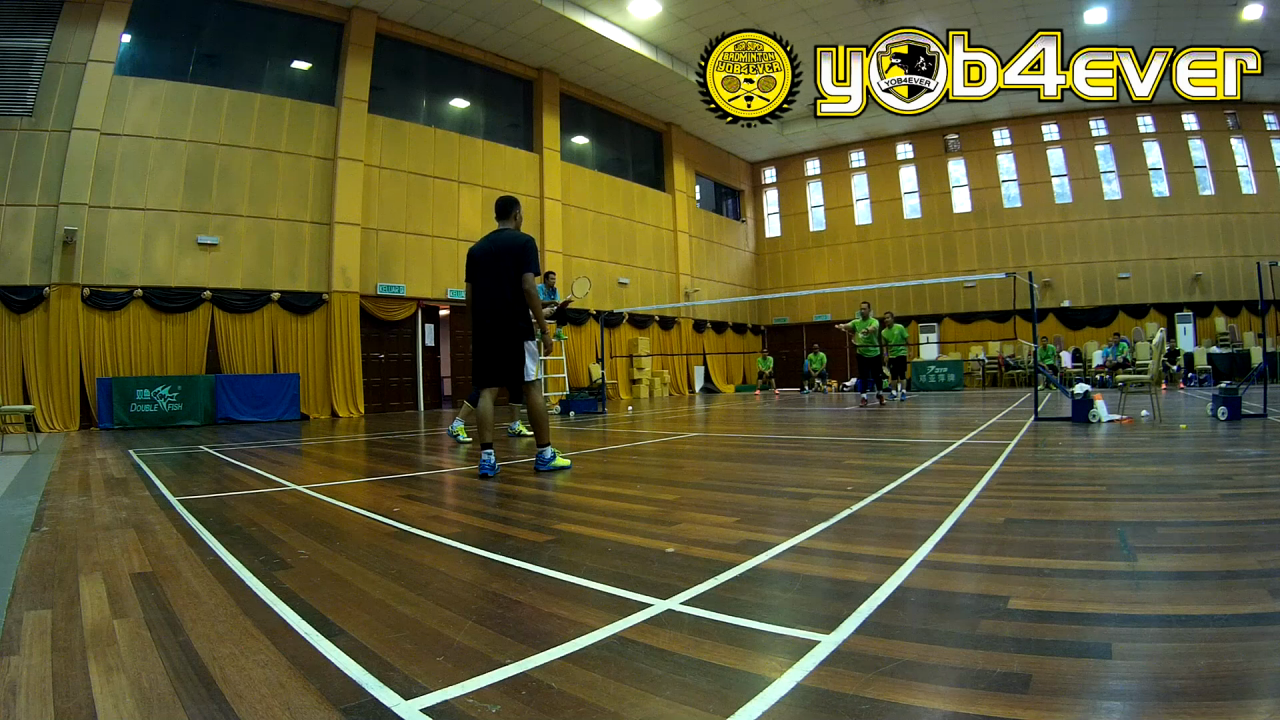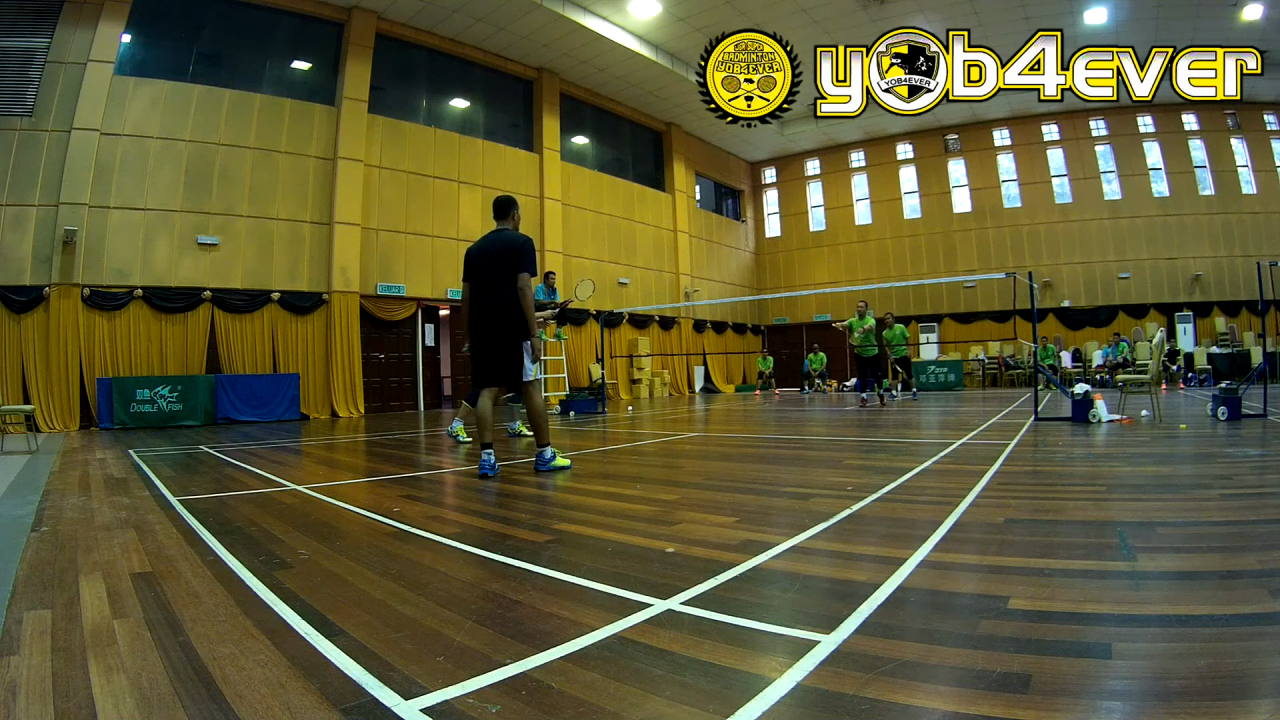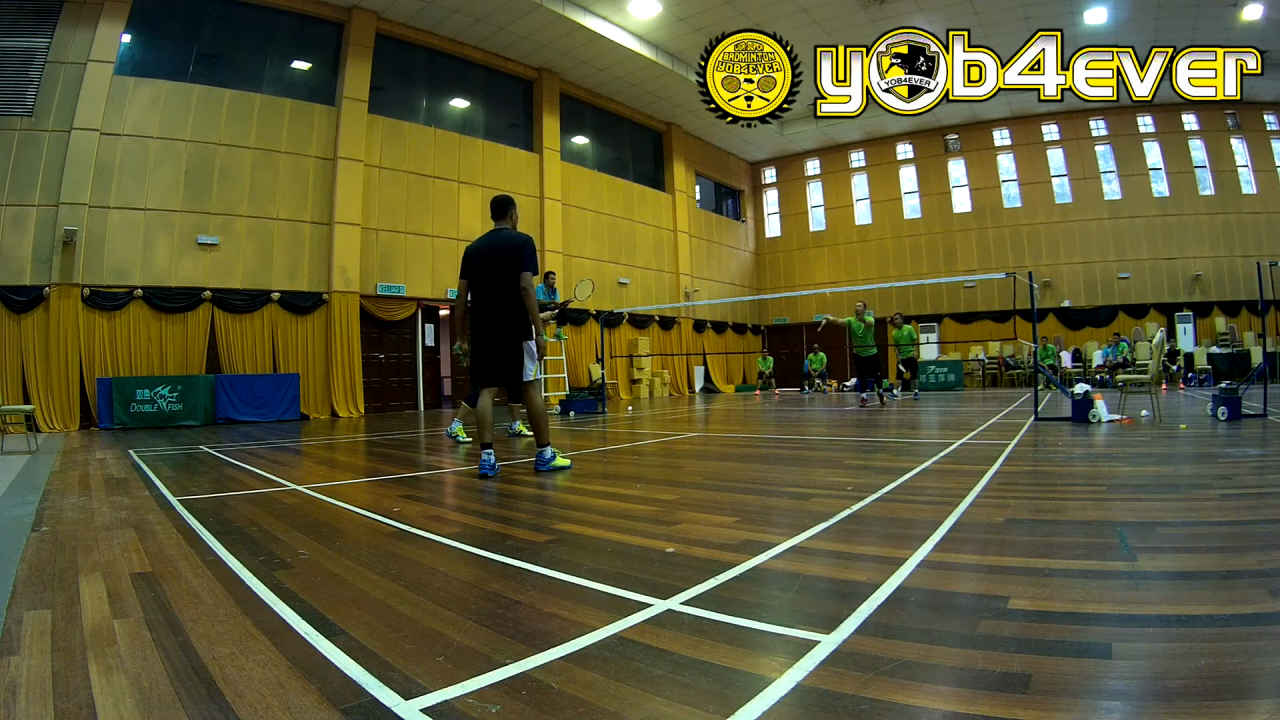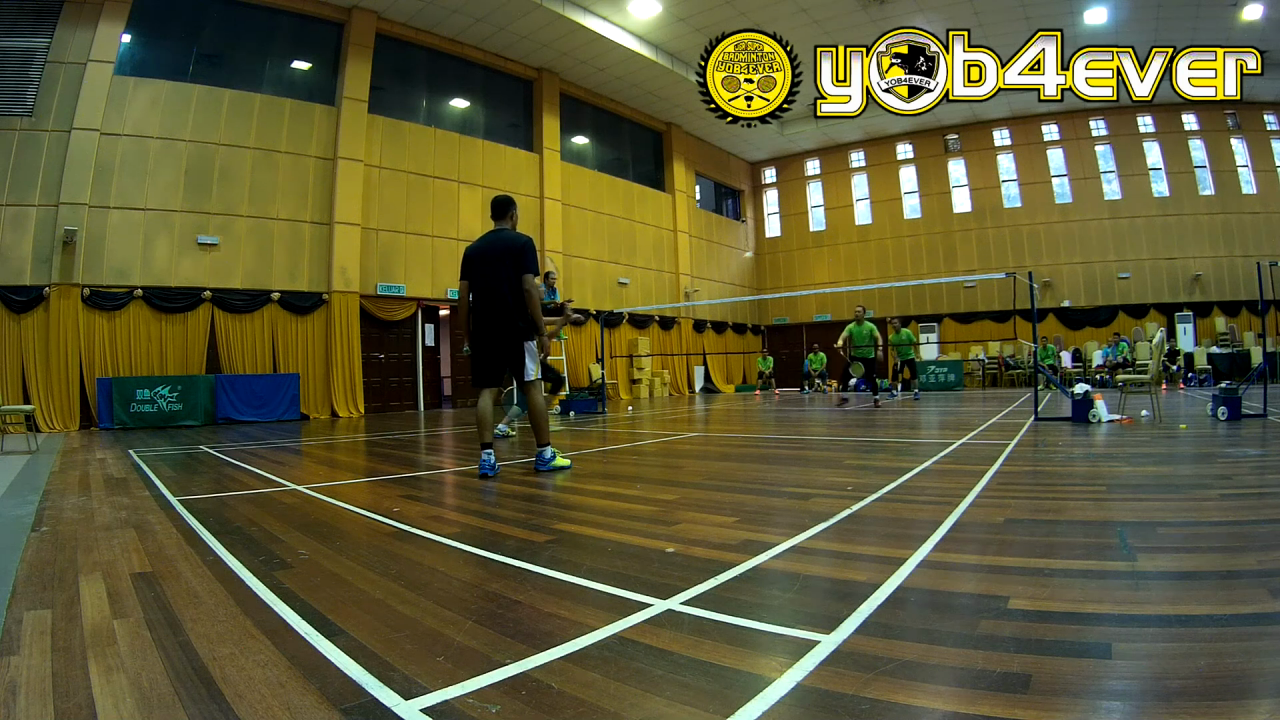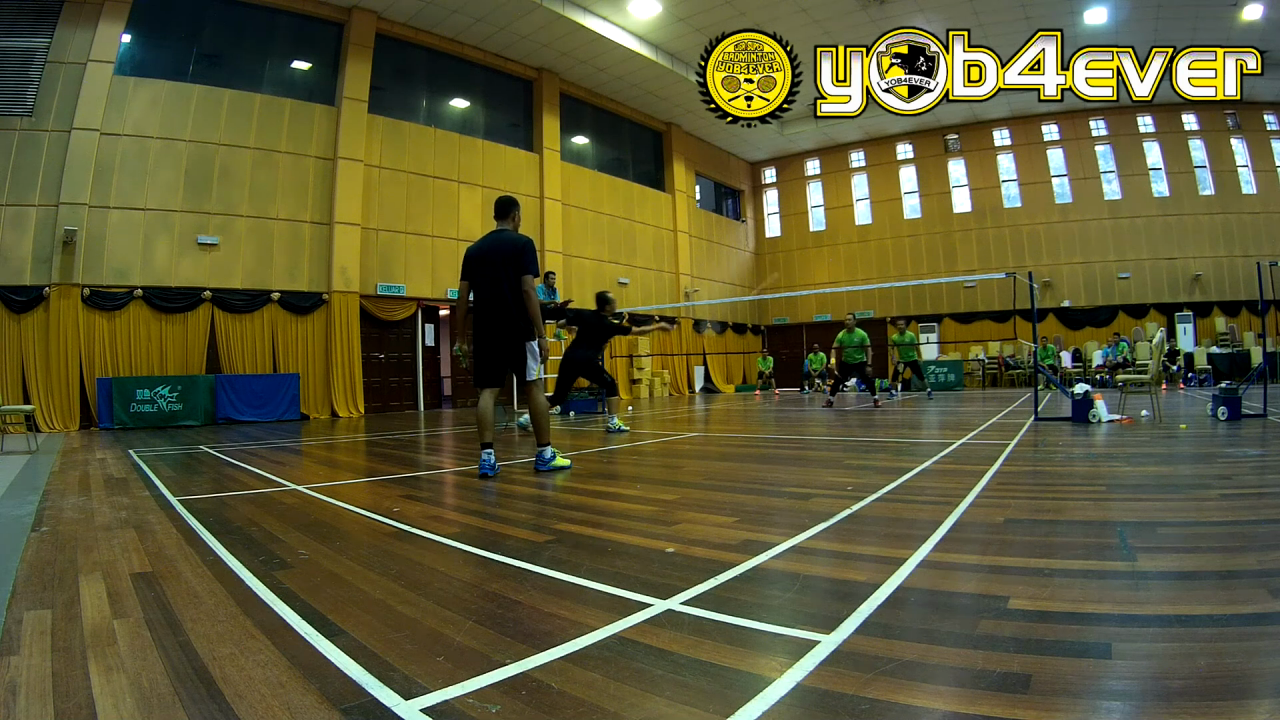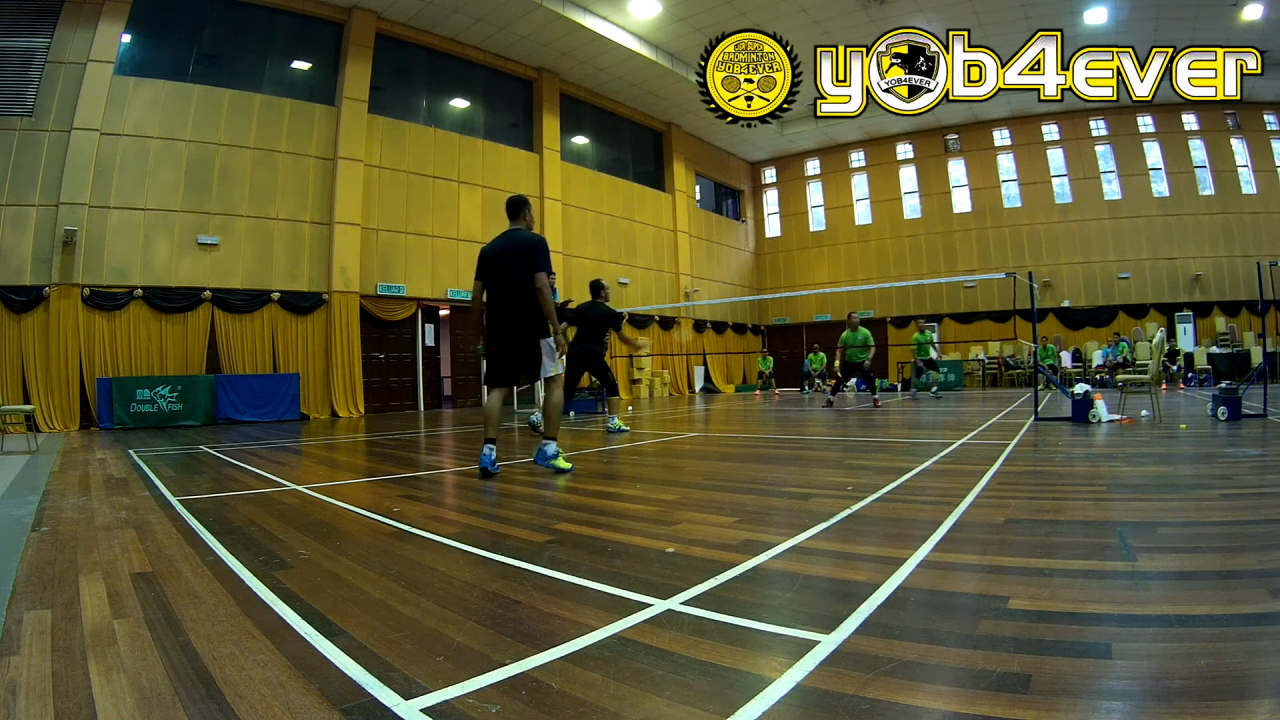
dt=0.4s
person 1, frame 1
left shoulder: (476, 249)
right shoulder: (524, 242)
left elbow: (470, 296)
right elbow: (528, 288)
right wrist: (544, 330)
left hip: (485, 331)
right hip: (516, 329)
left knee: (487, 391)
right knee: (532, 388)
left ankle: (487, 458)
right ankle: (545, 455)
person 1, frame 2
left shoulder: (474, 249)
right shoulder: (521, 242)
left elbow: (466, 297)
right elbow: (523, 288)
left wrist: (469, 338)
right wrist: (534, 334)
left hip: (483, 332)
right hip: (514, 330)
left knee: (487, 391)
right knee: (531, 388)
left ankle: (487, 458)
right ankle: (545, 455)
person 1, frame 3
left shoulder: (473, 248)
right shoulder: (522, 242)
left elbow: (461, 296)
right elbow: (526, 287)
left wrist: (461, 338)
right wrist: (539, 332)
left hip: (483, 331)
right hip: (515, 329)
left knee: (487, 391)
right knee: (531, 388)
left ankle: (487, 457)
right ankle: (545, 455)
person 1, frame 4
left shoulder: (472, 249)
right shoulder: (522, 242)
left elbow: (463, 298)
right elbow: (529, 290)
left wrist: (468, 338)
right wrist: (542, 332)
left hip: (483, 332)
right hip: (516, 329)
left knee: (487, 391)
right knee: (532, 388)
left ankle: (487, 457)
right ankle: (545, 455)
person 1, frame 5
left shoulder: (473, 250)
right shoulder: (522, 243)
left elbow: (463, 298)
right elbow: (528, 290)
left wrist: (461, 339)
right wrist: (541, 334)
left hip: (485, 332)
right hip: (517, 330)
left knee: (488, 391)
right knee: (535, 388)
left ankle: (487, 457)
right ankle: (545, 455)
person 1, frame 6
left shoulder: (488, 249)
right shoulder: (535, 242)
left elbow: (476, 298)
right elbow: (542, 288)
left wrist: (488, 333)
right wrist: (557, 330)
left hip: (499, 329)
right hip: (532, 326)
left knee: (498, 390)
right knee: (554, 380)
left ankle: (488, 452)
right ankle: (548, 449)
